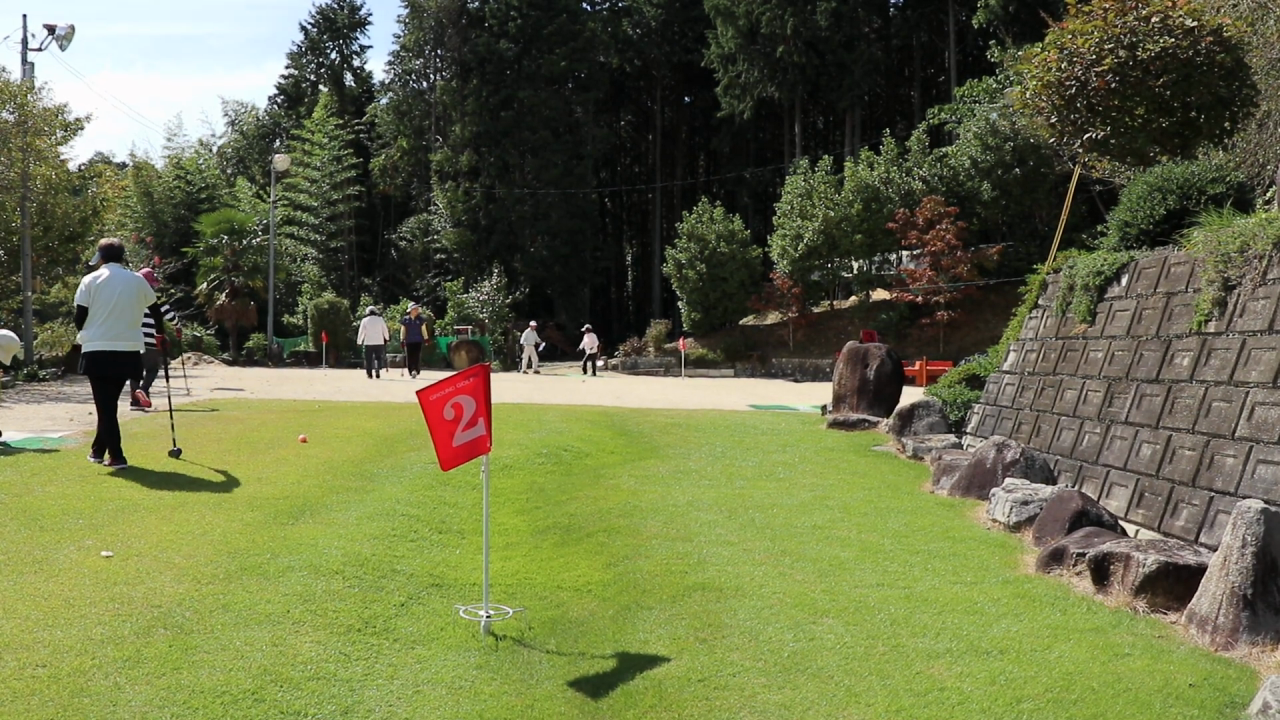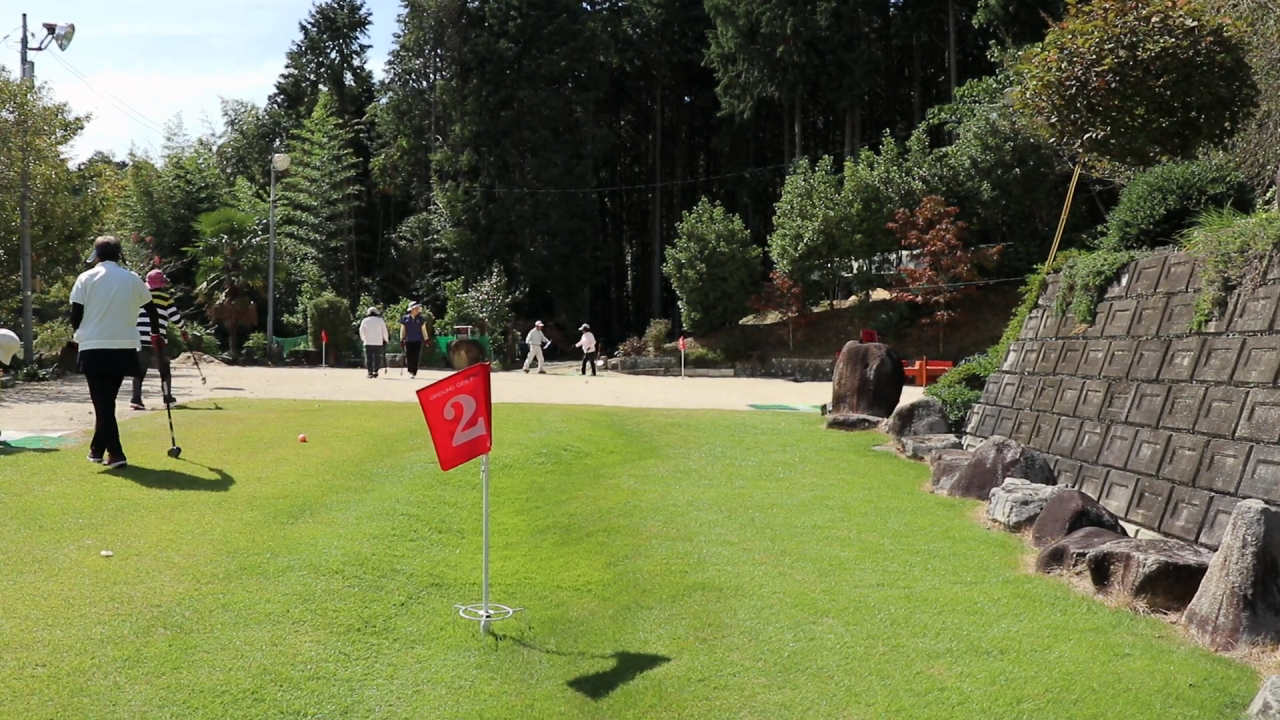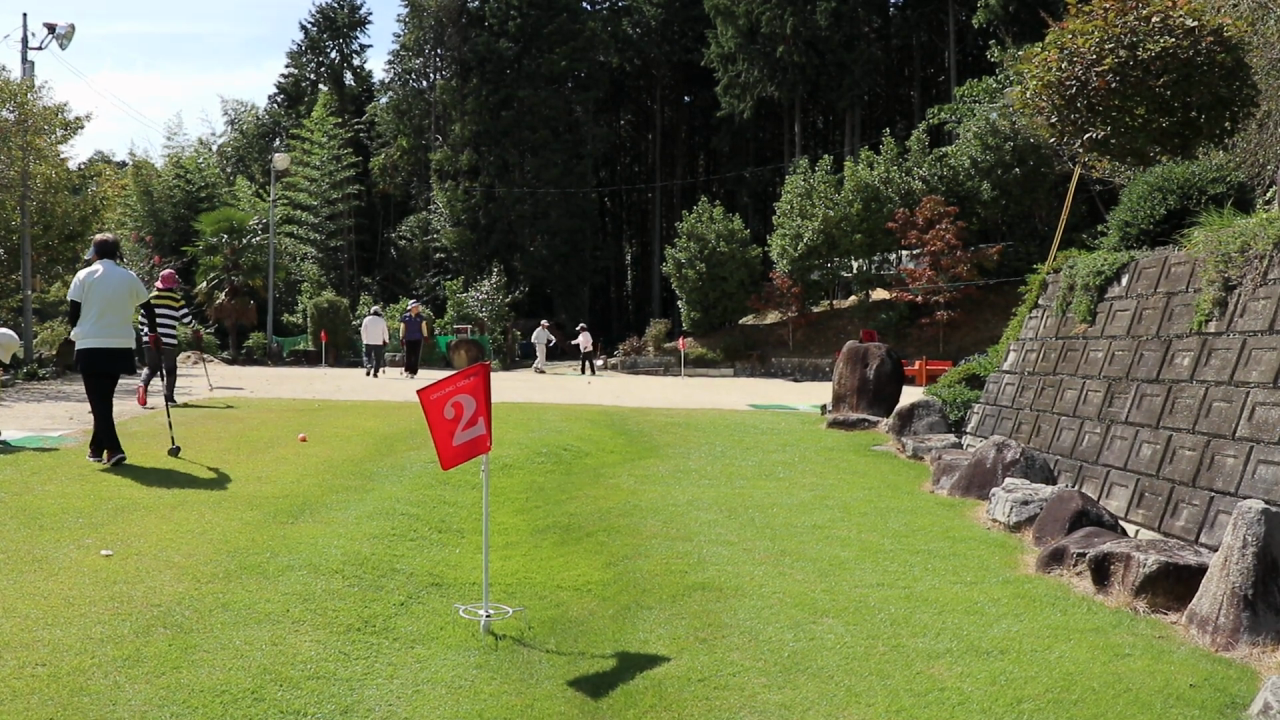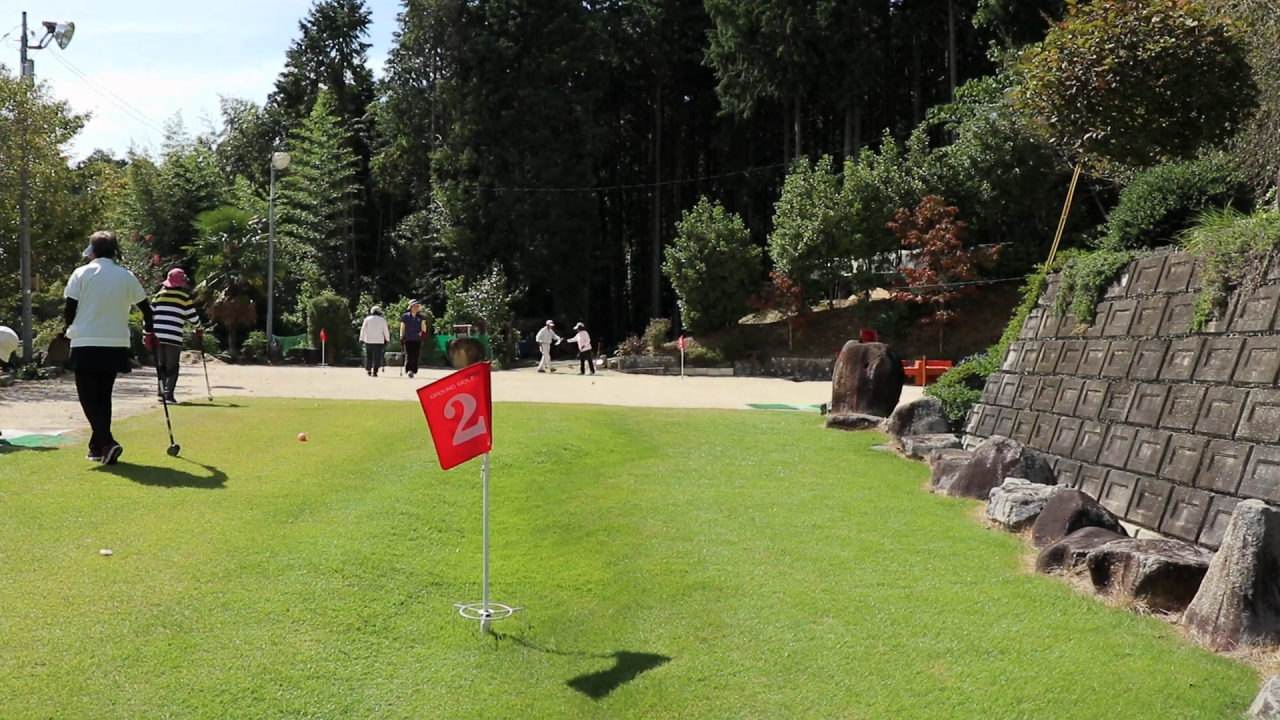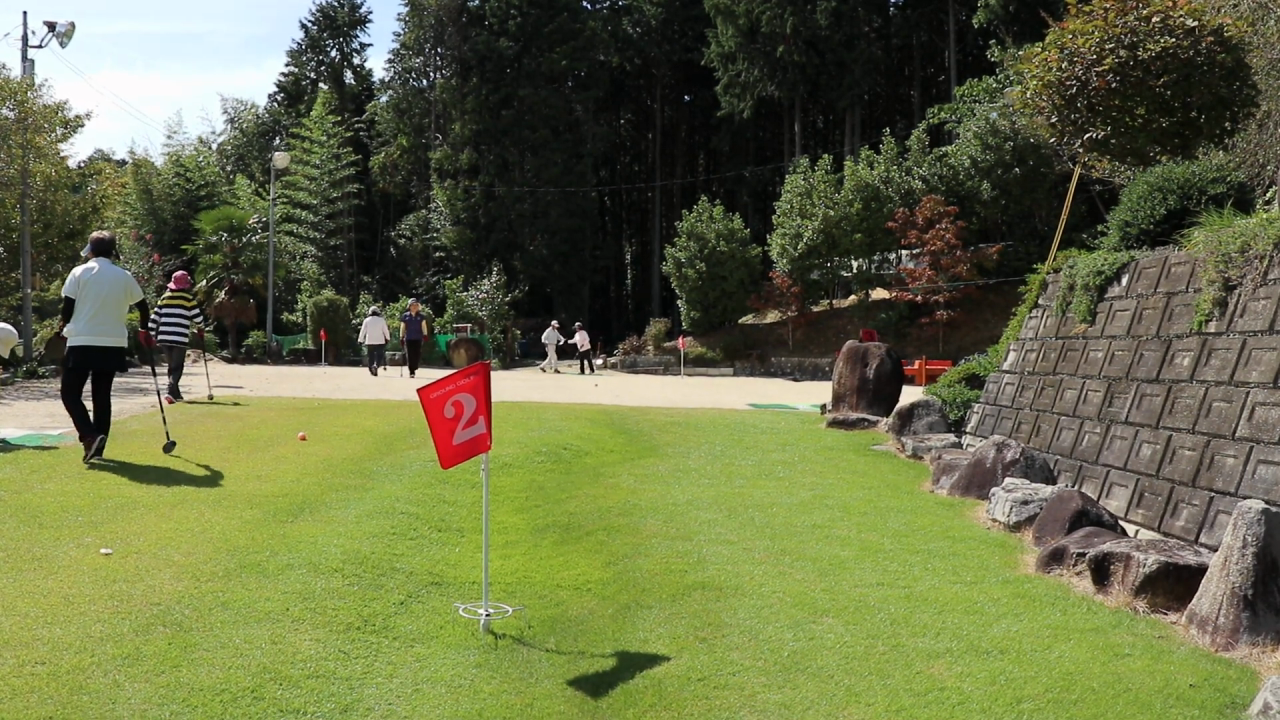
dt=0.2s
person 1, frame 1
left shoulder: (91, 280)
right shoulder: (137, 280)
left elbow: (79, 317)
right elbow: (155, 310)
left wrist: (86, 334)
right wrist: (160, 334)
left hip: (97, 350)
right hip: (128, 350)
left knee: (104, 403)
right knee: (110, 401)
left ankle: (116, 455)
right ankle: (99, 449)
person 1, frame 2
left shoulder: (87, 277)
right shoulder: (132, 278)
left elbow: (75, 314)
right elbow: (152, 310)
left wrist: (79, 334)
right wrist: (155, 335)
left hip: (94, 347)
right hip: (123, 347)
left knee: (102, 401)
right knee: (107, 400)
left ankle: (115, 453)
right ankle: (98, 449)
person 1, frame 3
left shoulder: (84, 275)
right shoulder: (129, 277)
left elbow: (73, 312)
right elbow: (148, 309)
left wrist: (75, 331)
right wrist: (153, 334)
left hip: (91, 346)
right hip: (119, 346)
left knee: (98, 400)
right knee: (105, 399)
left ankle: (113, 449)
right ankle: (97, 448)
person 1, frame 4
left shoulder: (82, 273)
right shoulder: (126, 276)
left elbow: (70, 309)
right elbow: (145, 308)
left wrist: (68, 328)
right wrist: (149, 333)
left hip: (86, 344)
right hip: (115, 345)
left knee: (89, 398)
right knee: (103, 398)
left ankle: (106, 443)
right ankle: (97, 447)
person 1, frame 5
left shoulder: (80, 272)
right shoulder: (124, 276)
left elbow: (67, 307)
right elbow: (143, 307)
left wrist: (65, 325)
right wrist: (144, 331)
left hip: (82, 344)
right hip: (112, 345)
left knee: (70, 394)
right knee: (102, 397)
left ankle: (91, 437)
right ankle: (96, 442)
